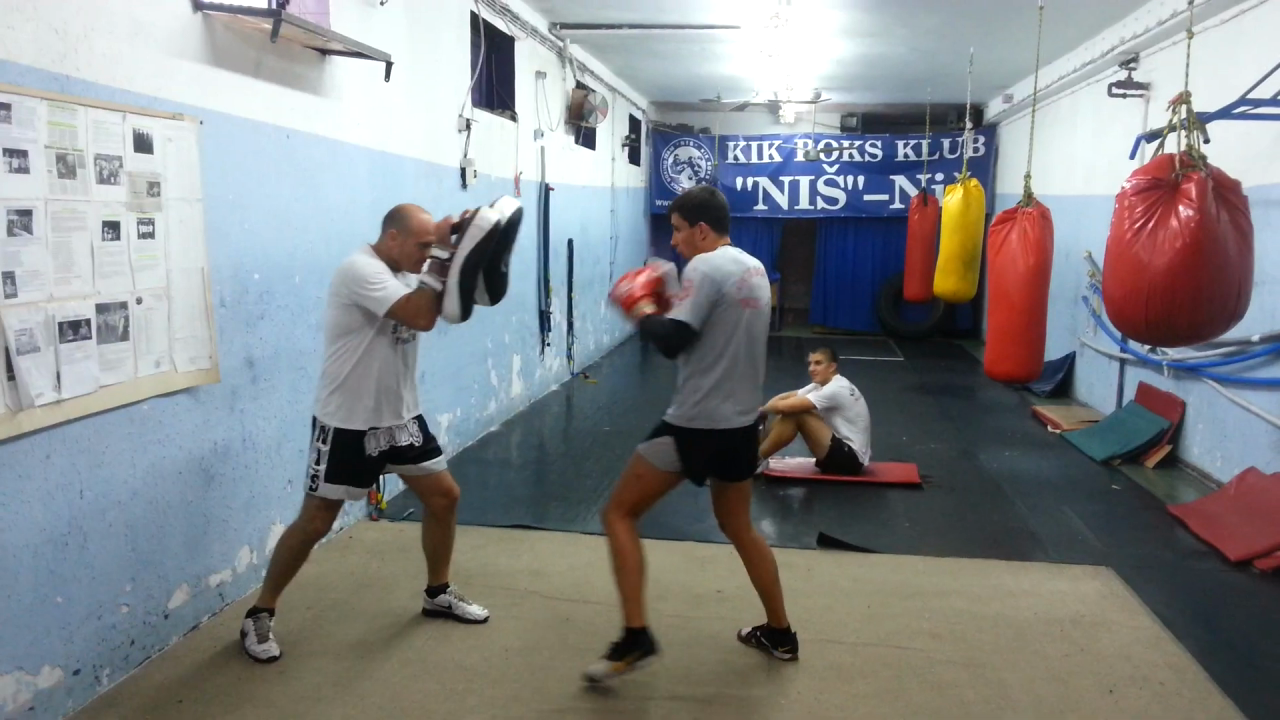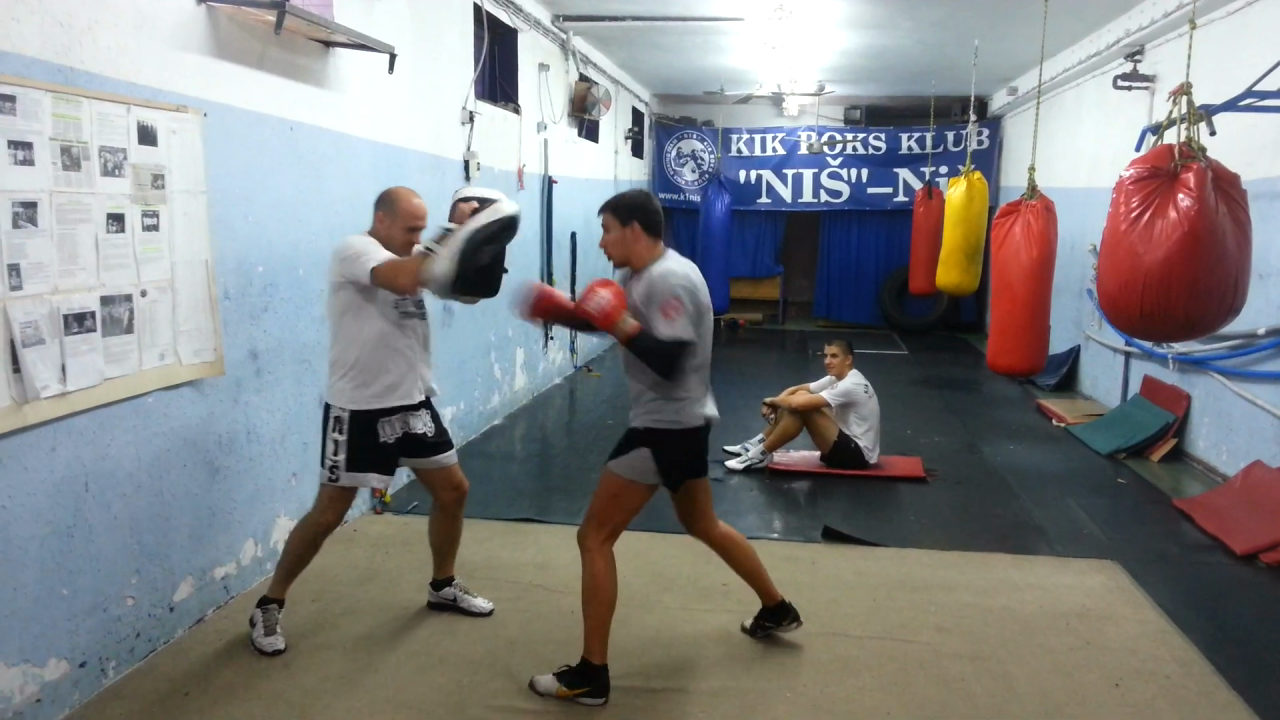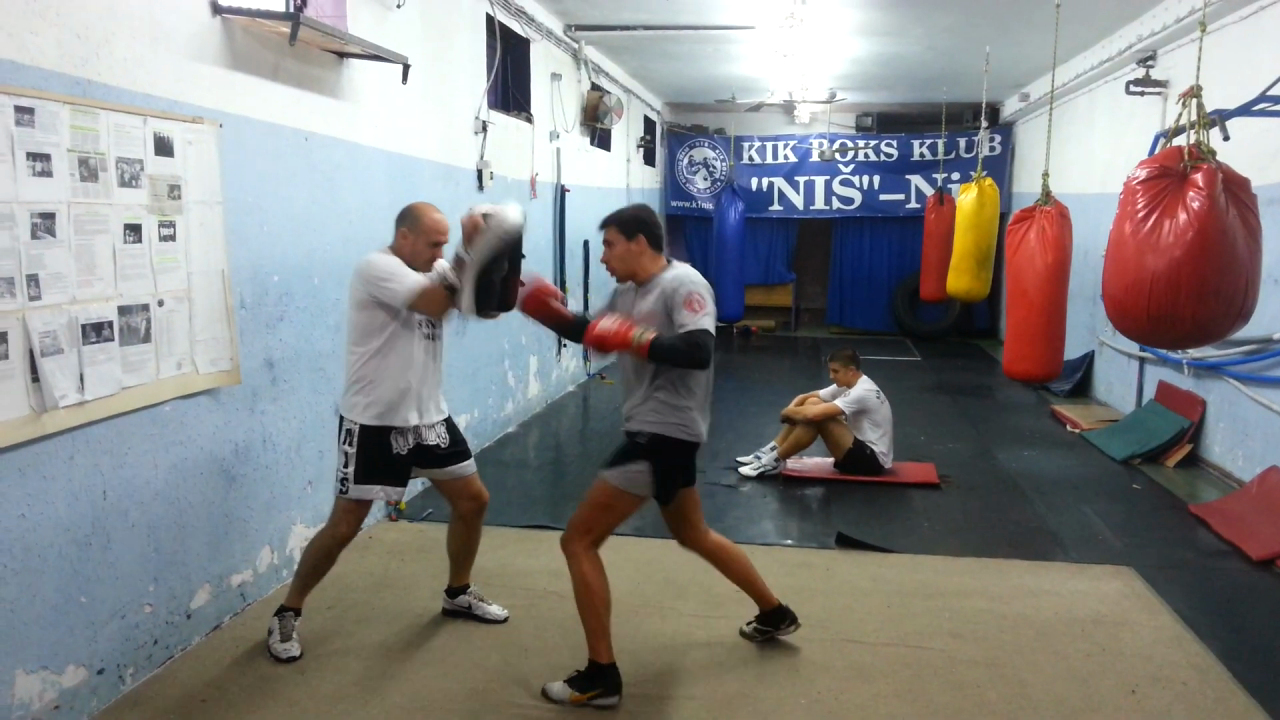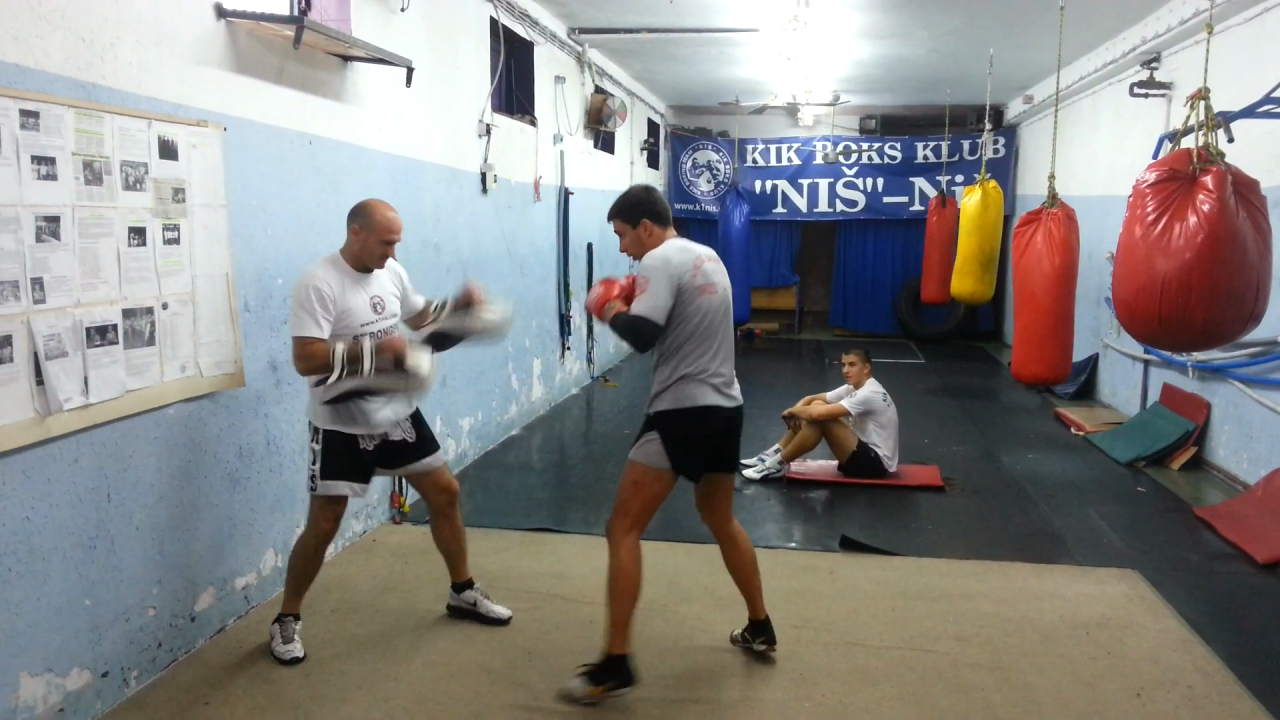
dt=0.5s
person 1, frame 1
left shoulder: (705, 269)
right shoulder: (750, 269)
left elbow: (672, 341)
left wrist: (639, 306)
right wrist: (666, 296)
left hip: (695, 423)
right hip: (742, 422)
left knee: (619, 513)
right knee: (738, 527)
left ankle: (635, 637)
right ankle: (779, 633)
person 1, frame 2
left shoulder: (668, 279)
right shoulder: (639, 272)
left elbow: (669, 362)
right elbow: (600, 314)
left wrist: (619, 323)
right wrist: (565, 309)
left hip: (665, 429)
right hip: (687, 425)
left knee: (594, 537)
right knee: (704, 525)
left ankle: (592, 674)
right ankle: (777, 608)
person 1, frame 3
left shoulder: (682, 283)
right shoulder: (628, 290)
left elbow: (697, 353)
right elbow: (596, 332)
left wrist: (634, 342)
right wrist: (554, 311)
left hip: (660, 439)
right hip: (676, 434)
left knee: (577, 543)
right knee: (694, 536)
left ankle: (602, 675)
right ankle: (775, 612)
person 1, frame 4
left shoulder: (661, 261)
right shoulder: (710, 258)
left elbow: (642, 333)
left wrist: (613, 312)
right wrist: (633, 304)
left hip: (681, 412)
right hip: (726, 409)
left knee: (623, 531)
right knee: (721, 519)
left ankle: (615, 663)
right ankle: (760, 627)
person 2, frame 1
left shoulder: (406, 271)
right shoulder: (361, 269)
right elbow: (420, 318)
left wrist: (469, 242)
right wrist: (440, 255)
left hip: (399, 415)
right hip: (346, 423)
left knee: (444, 497)
right knee: (314, 524)
left ankle: (438, 593)
right ankle: (259, 614)
person 2, frame 2
left shoulder: (411, 258)
right shoulder: (354, 249)
left elbow: (468, 289)
right elbow: (404, 279)
left wrist: (469, 233)
right wrist: (454, 233)
left hip: (411, 401)
right hip: (358, 408)
left knee: (453, 490)
right knee: (328, 514)
left ankle: (443, 586)
right ankle: (270, 604)
person 2, frame 3
left shoulder: (433, 270)
right shoulder: (378, 267)
right elbow: (435, 304)
right wrist: (468, 250)
left hip: (427, 415)
right hip: (375, 422)
left knee: (473, 500)
right knee: (343, 528)
left ankle: (458, 594)
right ankle: (288, 613)
person 2, frame 4
left shoulder: (392, 272)
right shoulder: (316, 283)
left elbow: (421, 319)
right elbow: (305, 361)
left wrist: (458, 304)
right wrist: (371, 350)
left hip: (398, 413)
right hip: (341, 425)
left knee: (445, 492)
right knee: (322, 527)
left ankle: (463, 591)
right ankle: (287, 620)
